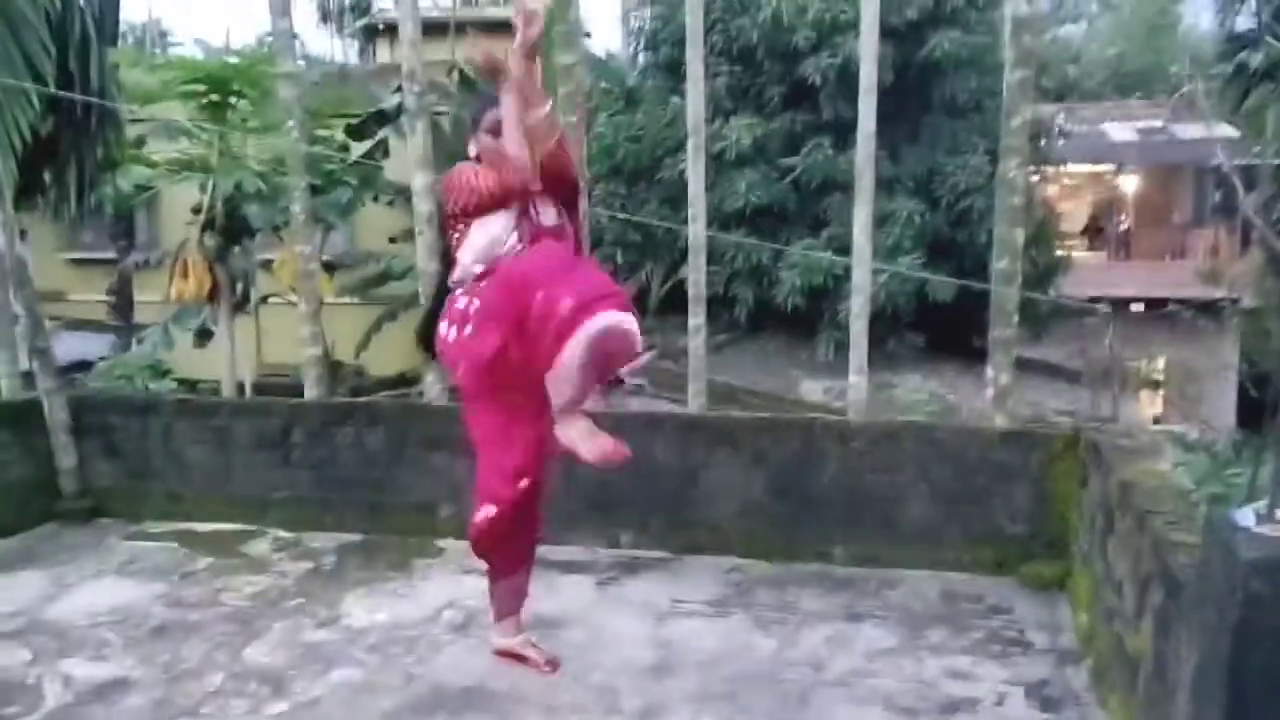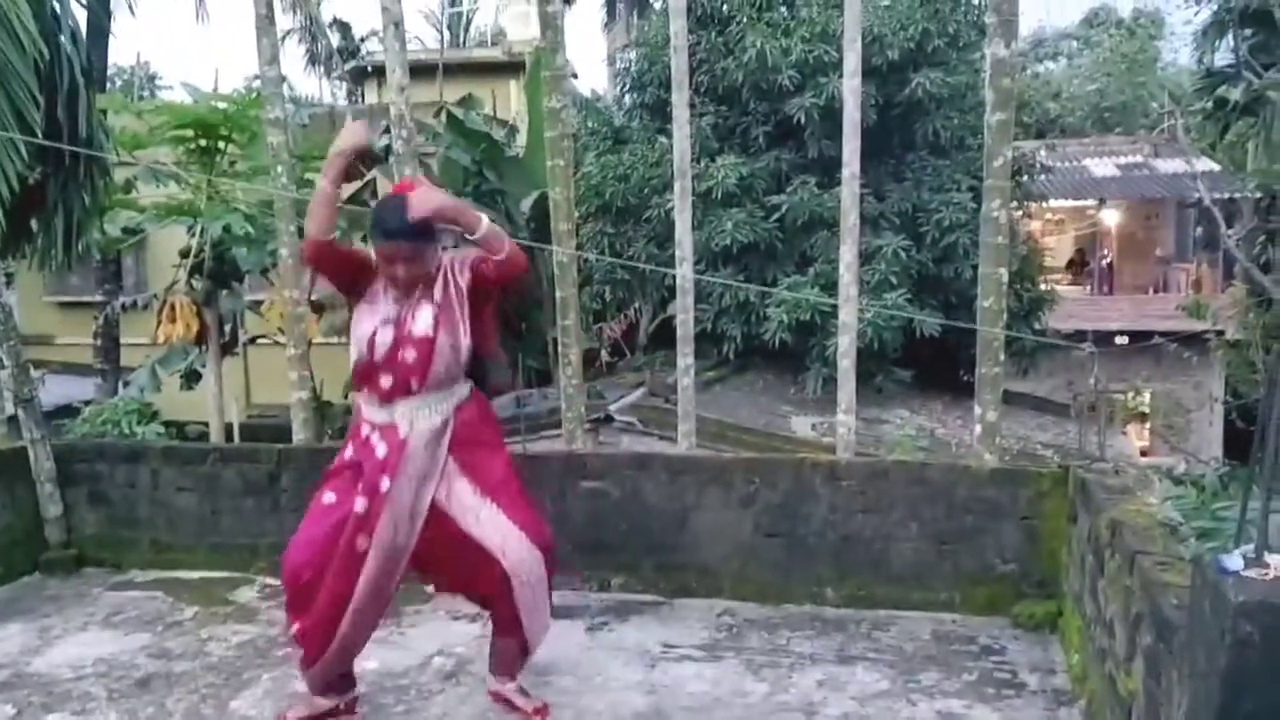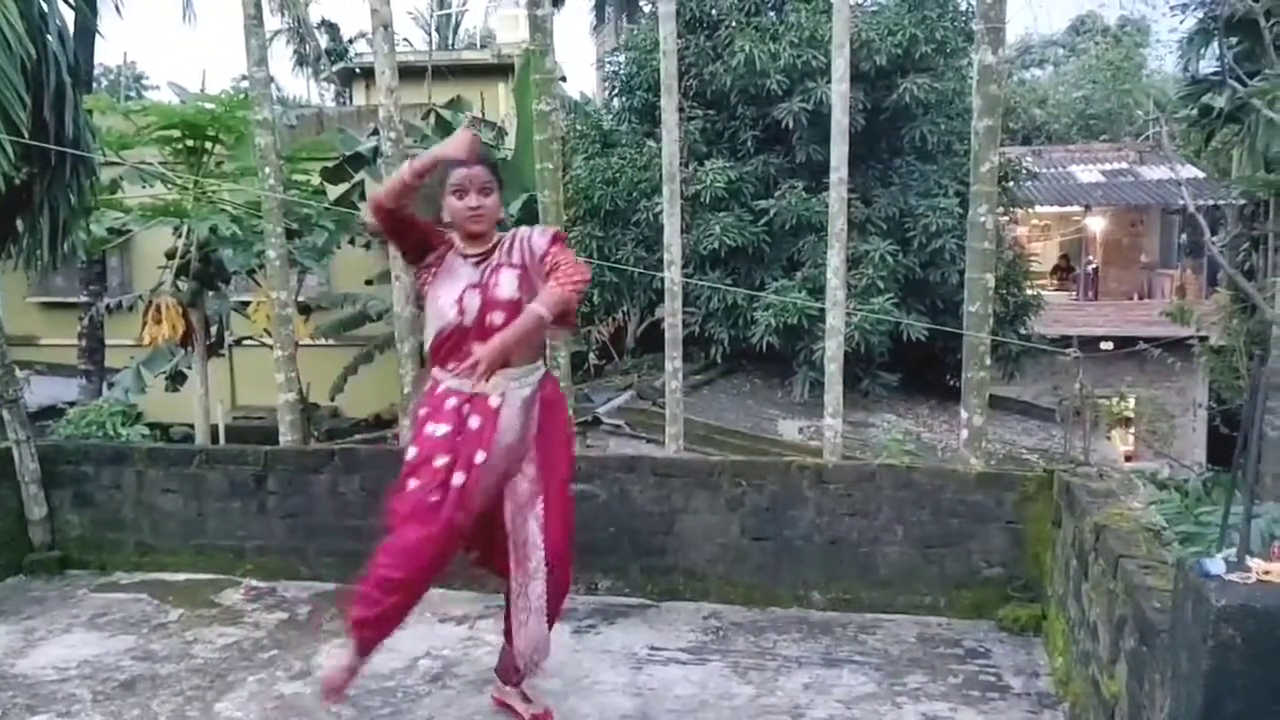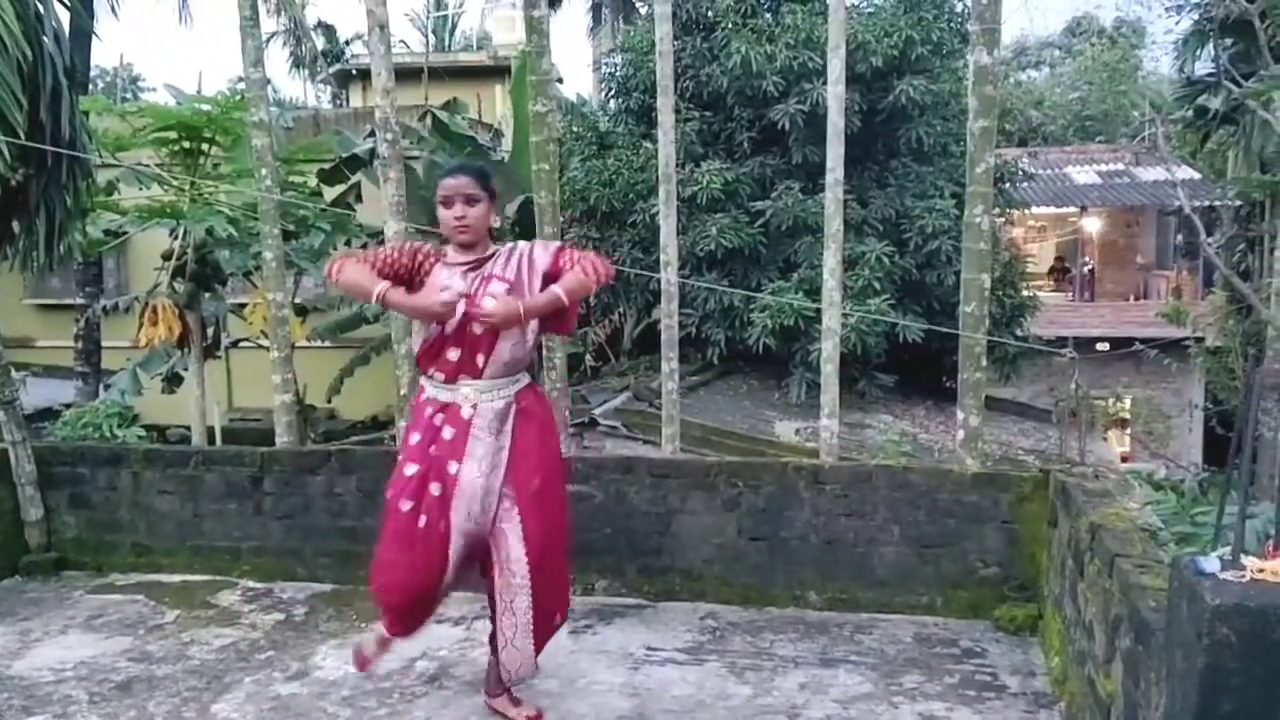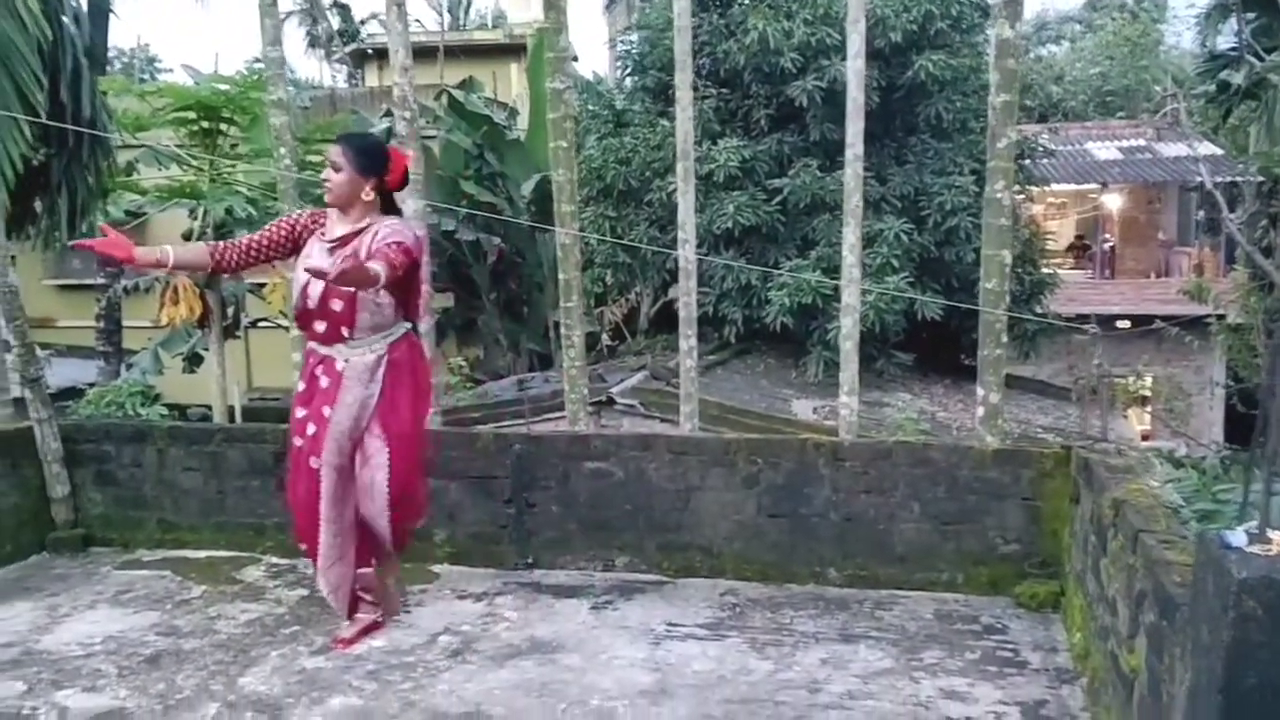
dt=1s
person 1, frame 1
left shoulder: (555, 184)
right shoulder: (464, 184)
left elbow: (557, 161)
right elbow: (513, 176)
left wrist: (530, 80)
right wrist: (512, 78)
left hip: (534, 338)
right hip: (482, 327)
left knee: (517, 481)
left ankle: (507, 630)
right ankle: (568, 415)
person 1, frame 2
left shoulder: (459, 273)
right shoulder: (361, 277)
left elbow: (512, 262)
right elbow: (314, 246)
left wrist: (459, 212)
right wrist: (337, 163)
left hip: (454, 438)
right hip: (379, 444)
left knee: (520, 554)
right knee: (313, 561)
person 1, frame 3
left shoulder: (533, 244)
right shoulder: (432, 252)
left elbow: (571, 281)
right elbow: (382, 209)
left wrist: (507, 339)
right wrist: (435, 157)
left hip: (528, 411)
right hip: (454, 411)
left knee: (538, 548)
right knee: (418, 538)
right ankle: (357, 648)
person 1, frame 4
left shoulder: (526, 259)
right shoulder: (422, 261)
left elbow: (595, 270)
right elbow: (343, 270)
left wrist: (524, 308)
right wrist: (405, 301)
left hip: (511, 426)
right hip: (439, 423)
left knee: (521, 554)
right knee: (415, 551)
right ankle: (392, 625)
person 1, frame 5
left shoulder: (395, 233)
right shoulder: (310, 224)
left elbow: (387, 267)
right elbow: (230, 253)
left wrist: (359, 274)
right wrist: (140, 255)
left hip: (383, 372)
right hip: (324, 374)
left knee: (382, 485)
right knee: (321, 486)
left ankle: (384, 576)
right ankle: (362, 604)
